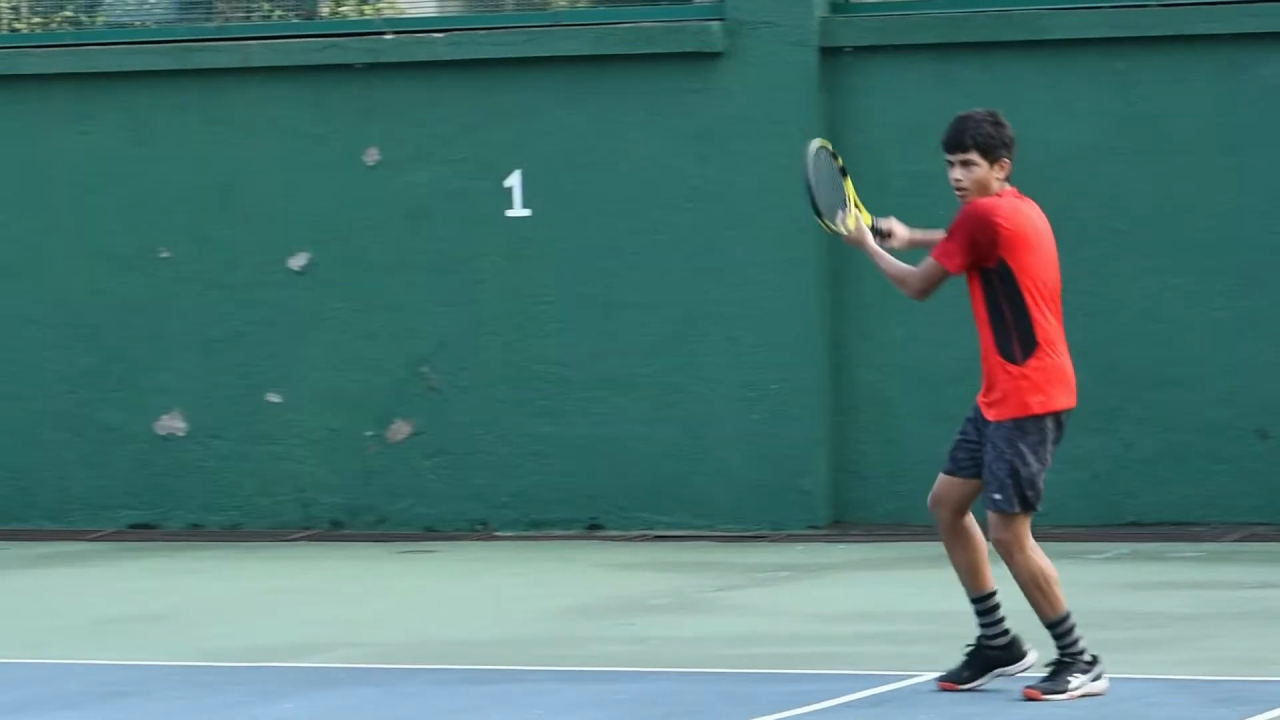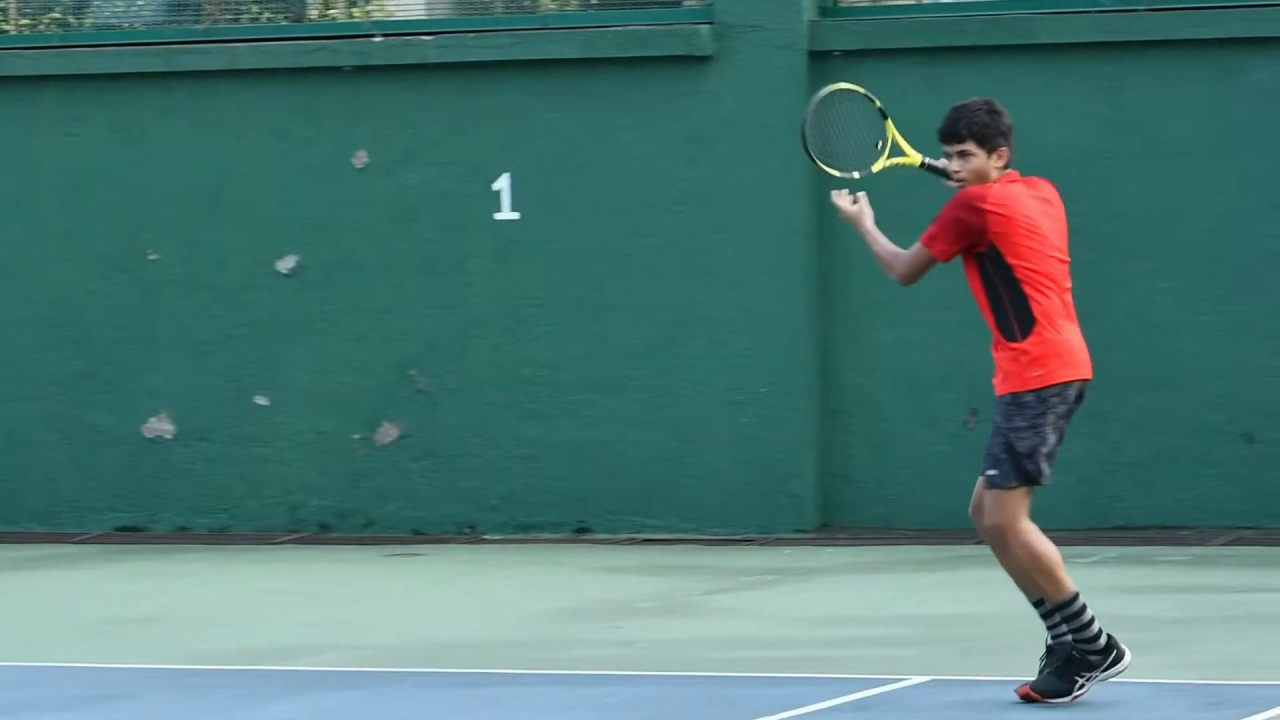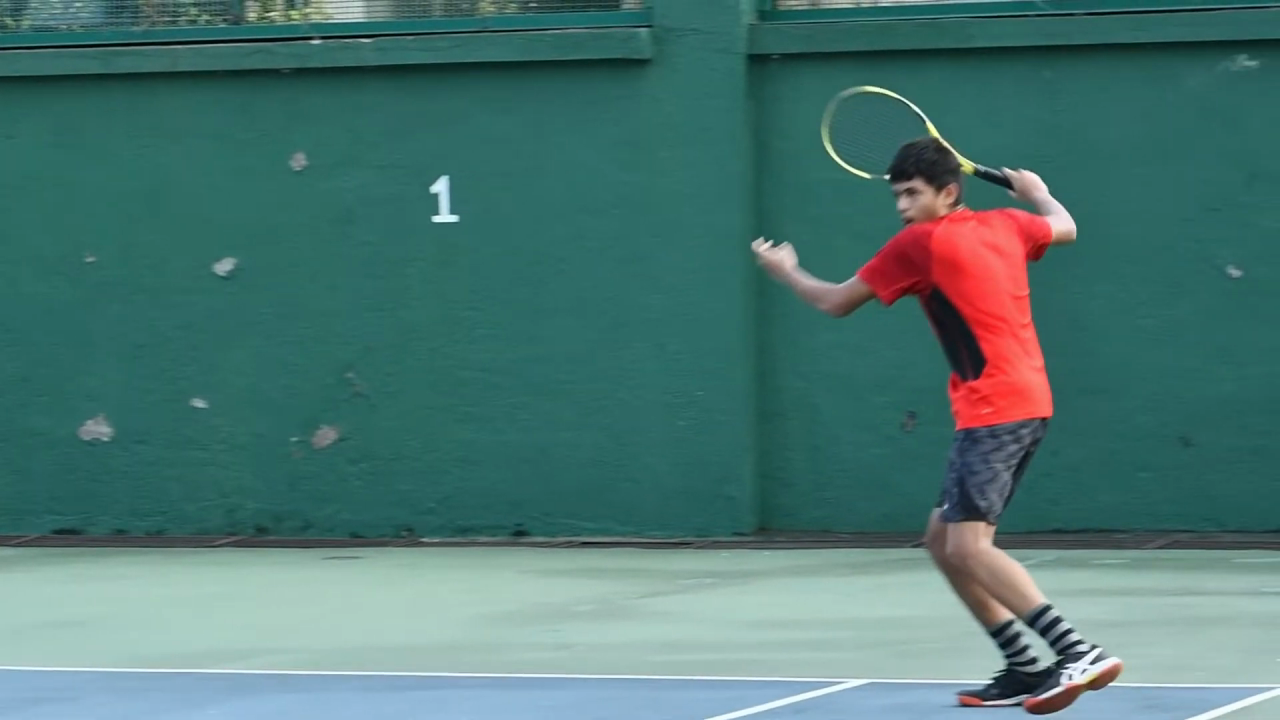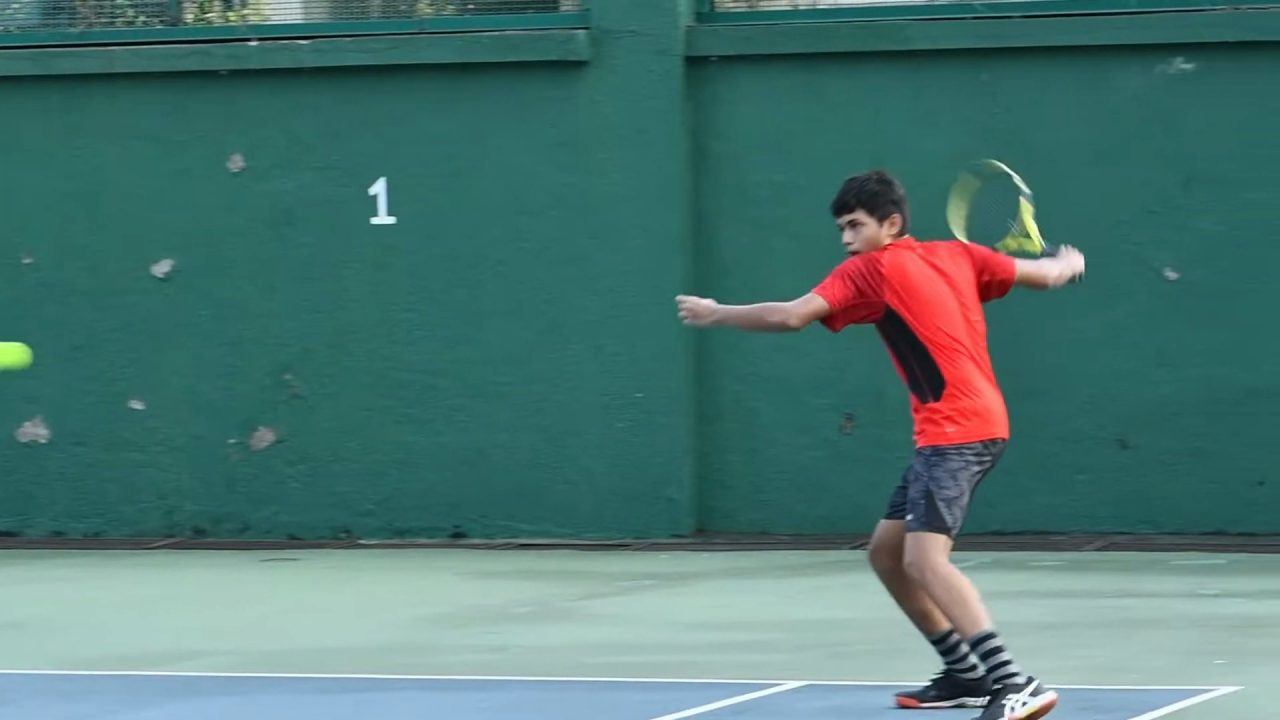
dt=0.3s
person 1, frame 1
left shoulder: (986, 214)
right shoulder: (1017, 210)
left elbow: (918, 286)
left wrist: (867, 245)
right wrist: (913, 237)
left hip: (1028, 397)
right hip: (1000, 397)
left knee: (1008, 534)
right knee: (946, 504)
left ankle: (1080, 662)
right ankle: (998, 641)
person 1, frame 2
left shoulder: (972, 204)
right shoulder: (1038, 190)
left elbow: (904, 271)
left wrist: (862, 223)
right wrist: (973, 178)
left hip: (1037, 375)
right hip: (1051, 372)
left knee: (1004, 519)
right knee: (989, 516)
left ankle: (1097, 646)
right ankle: (1069, 646)
person 1, frame 3
left shoulder: (918, 243)
right shoulder: (1007, 224)
left elbow: (835, 303)
right elbow: (1063, 227)
left wrist: (786, 271)
right wrist: (1035, 188)
left hip: (994, 412)
right hip: (1019, 406)
left knee: (968, 548)
right knee: (942, 543)
left ankle: (1079, 653)
right ankle: (1025, 668)
person 1, frame 4
left shoulder: (870, 269)
right shoulder: (958, 253)
left elbow: (792, 316)
right elbow: (1041, 273)
left wrist: (715, 312)
right wrist: (1070, 262)
left hip: (955, 433)
right hip: (970, 428)
left knee: (924, 559)
right knee: (884, 553)
right ankle: (965, 674)
